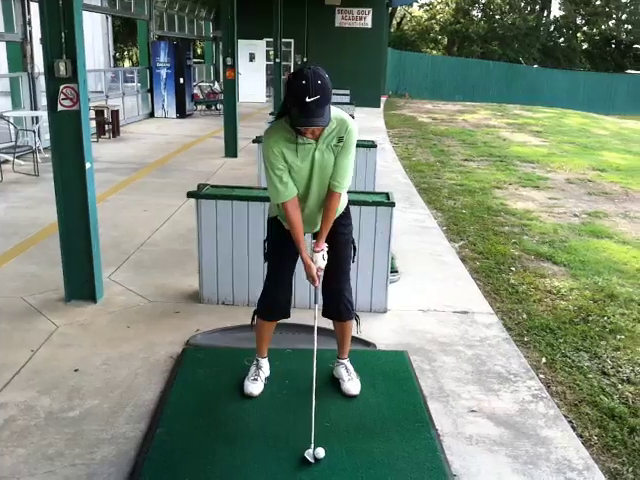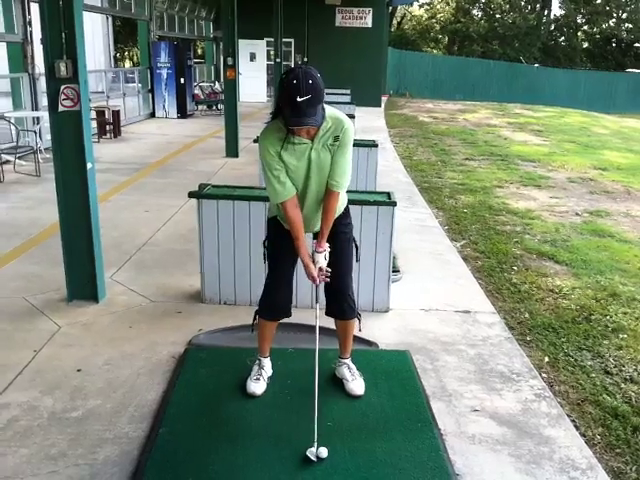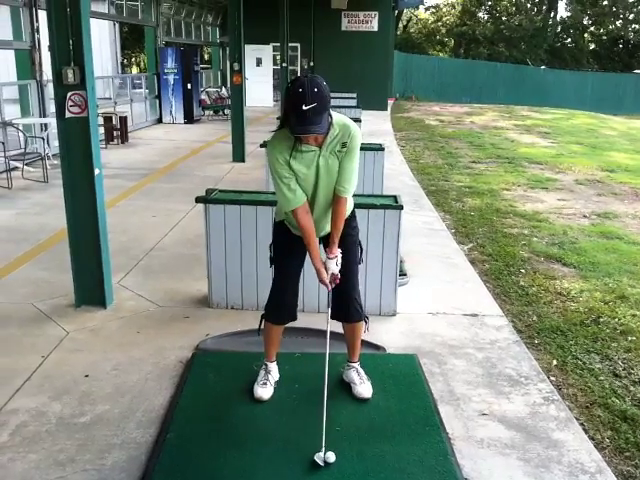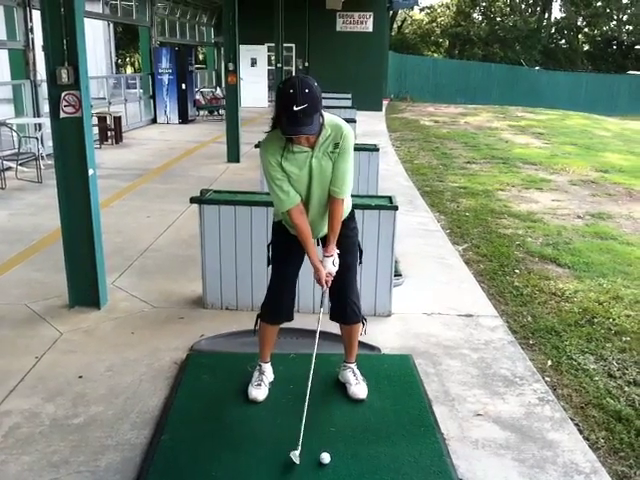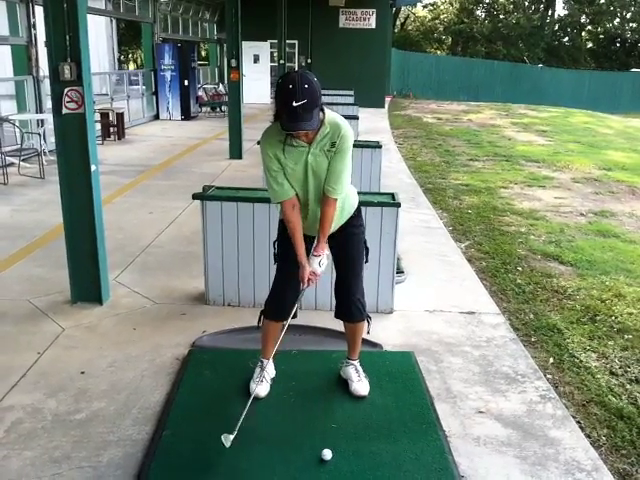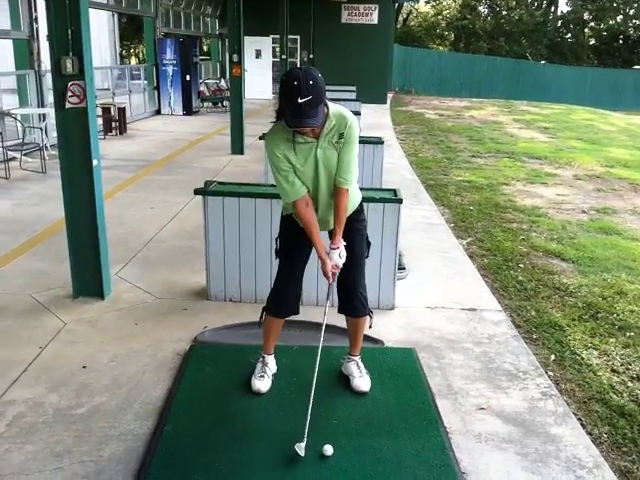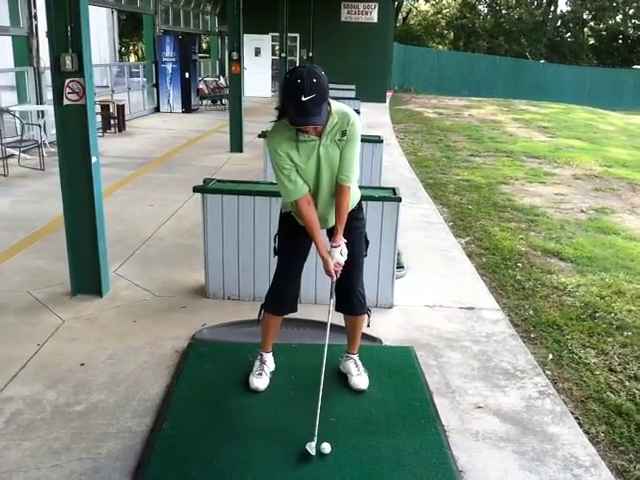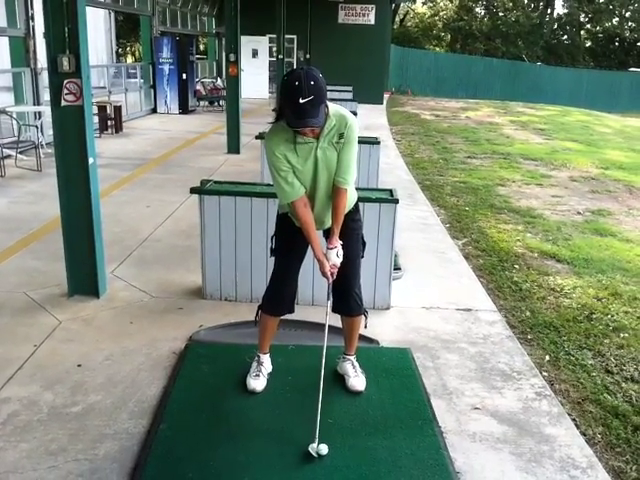
dt=0.4s
person 1, frame 1
left shoulder: (345, 128)
right shoulder: (274, 138)
left elbow: (336, 190)
right elbow: (288, 201)
left wrist: (322, 242)
right wrist: (304, 255)
left hip: (334, 217)
right hip: (286, 220)
left knee: (341, 293)
right knee: (275, 291)
left ankle: (343, 362)
right ankle: (260, 362)
person 1, frame 2
left shoulder: (341, 127)
right shoulder: (270, 139)
left elbow: (334, 189)
right elbow: (287, 201)
left wrist: (322, 243)
right wrist: (304, 255)
left hip: (333, 217)
right hip: (285, 220)
left knee: (343, 291)
right knee: (275, 291)
left ankle: (345, 362)
right ankle: (263, 362)
person 1, frame 3
left shoulder: (348, 133)
right shoulder: (278, 148)
left elbow: (341, 195)
right elbow: (299, 208)
left wrist: (334, 248)
right wrist: (318, 262)
left hip: (340, 220)
right hip: (291, 225)
left knee: (349, 294)
right knee: (281, 295)
left ankle: (353, 366)
right ankle: (269, 366)
person 1, frame 4
left shoulder: (341, 134)
right shoulder: (271, 149)
left elbow: (337, 197)
right elbow: (294, 210)
left wrist: (331, 250)
right wrist: (315, 261)
left hip: (339, 221)
right hip: (290, 226)
left knee: (347, 295)
right knee: (278, 295)
left ankle: (349, 366)
right ankle: (264, 367)
person 1, frame 5
left shoulder: (340, 131)
right shoulder: (271, 142)
left elbow: (332, 196)
right elbow: (289, 203)
left wrist: (321, 249)
right wrist: (302, 260)
left hip: (343, 217)
right hip: (296, 221)
left knee: (352, 293)
right knee: (281, 292)
left ankle: (352, 364)
right ankle: (265, 363)
person 1, frame 6
left shoulder: (345, 123)
right shoulder: (276, 140)
left elbow: (343, 186)
right elbow: (301, 201)
left wrist: (337, 240)
right wrist: (322, 254)
left hip: (347, 212)
right hip: (299, 218)
left knee: (354, 289)
right knee: (284, 288)
left ankle: (353, 359)
right ankle: (267, 359)
person 1, frame 7
left shoulder: (347, 121)
right shoulder: (278, 138)
left elbow: (345, 183)
right elbow: (302, 200)
left wrist: (339, 237)
right wrist: (323, 252)
left hip: (347, 211)
right hip: (298, 216)
left knee: (353, 287)
right knee: (283, 286)
left ankle: (352, 358)
right ankle: (265, 357)
person 1, frame 8
left shoulder: (345, 124)
right shoulder: (276, 140)
left elbow: (342, 185)
right elbow: (298, 201)
left wrist: (335, 239)
right wrist: (319, 253)
left hip: (343, 213)
right hip: (295, 218)
left knee: (350, 289)
right knee: (280, 287)
left ankle: (349, 359)
right ankle: (262, 358)
